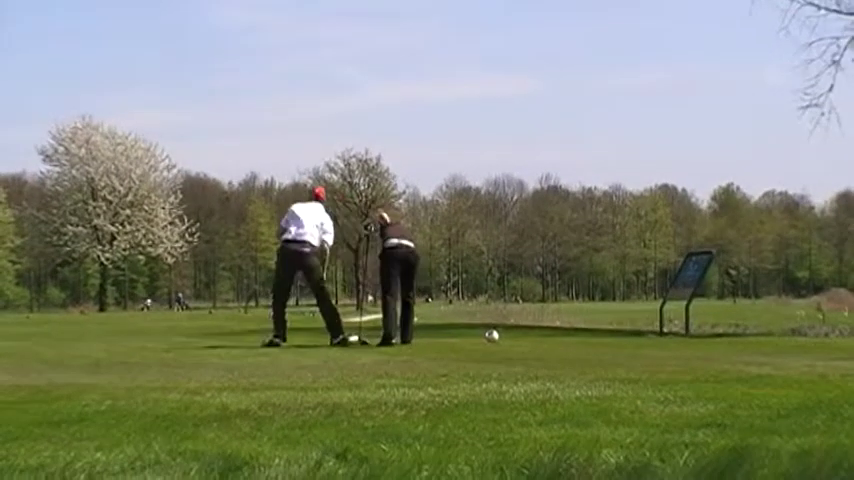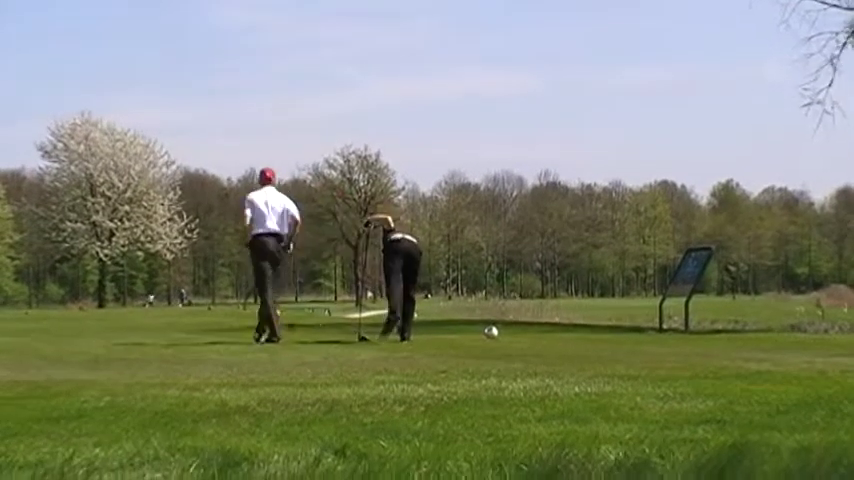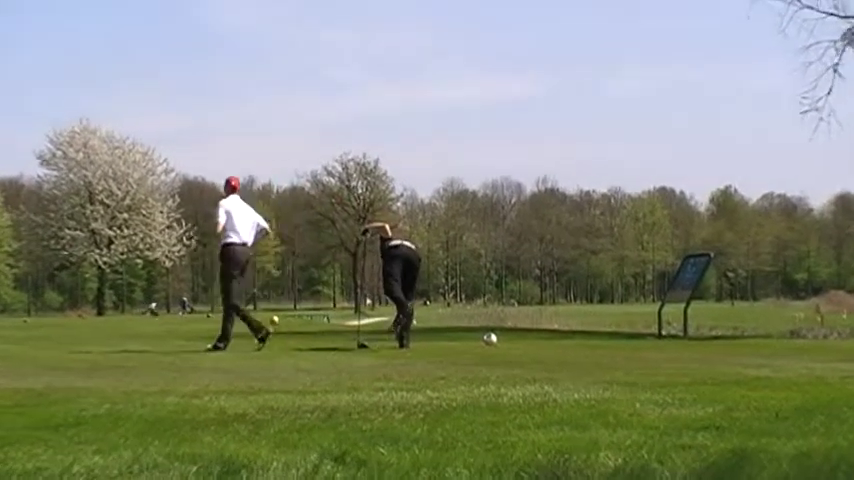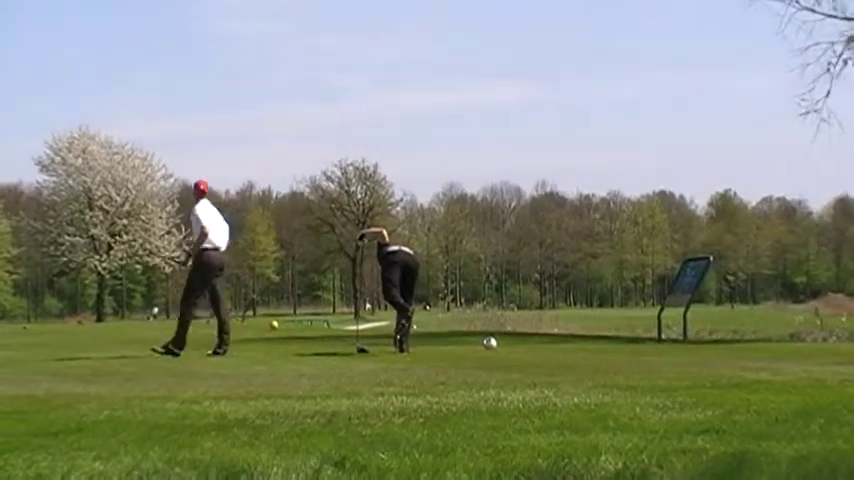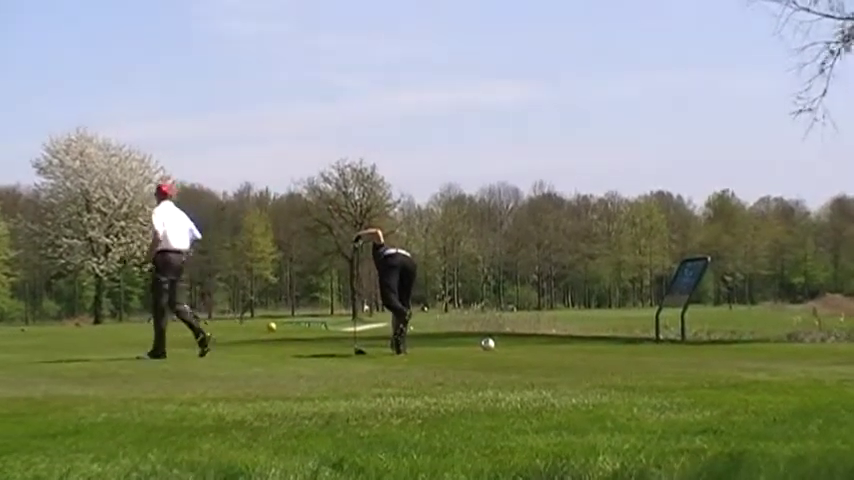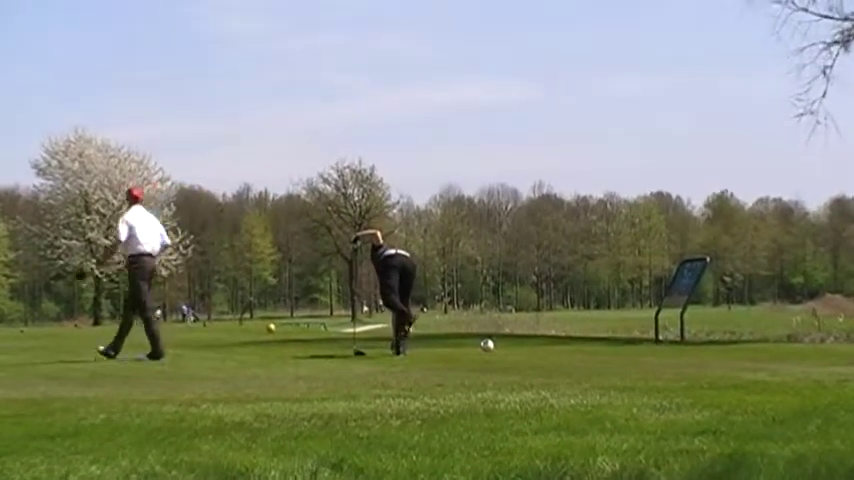
dt=0.4s
person 1, frame 1
left shoulder: (296, 207)
right shoulder: (325, 217)
left elbow: (280, 231)
right elbow: (325, 246)
right wrist: (323, 270)
left hip: (287, 249)
right hip: (307, 251)
left knee: (279, 295)
right knee: (321, 294)
left ankle: (278, 336)
right ankle: (337, 335)
person 1, frame 2
left shoulder: (252, 197)
right shoulder: (284, 199)
left elbow: (247, 223)
right elbow: (297, 220)
left wrist: (249, 237)
right wrist: (290, 241)
left hip: (260, 242)
right hip: (278, 243)
left knee: (265, 288)
right knee: (267, 287)
left ankle: (273, 333)
right ankle: (263, 328)
person 1, frame 3
left shoulder: (224, 203)
right shoulder: (247, 208)
left elbow: (219, 229)
right elbow: (266, 228)
left hip: (231, 251)
right hip: (245, 251)
left knee: (231, 300)
right knee: (230, 298)
left ankle: (260, 330)
right ankle: (223, 340)
person 1, frame 4
left shoulder: (199, 208)
right shoulder: (215, 211)
left elbow: (206, 231)
right elbow: (226, 238)
left wrist: (193, 253)
left hip: (205, 256)
right hip: (219, 257)
left knee: (189, 301)
right knee: (217, 302)
left ankle: (175, 345)
right ankle: (223, 344)
person 1, frame 5
left shoulder: (159, 211)
right shoulder: (180, 213)
left elbow: (158, 236)
right elbow: (196, 236)
left wrist: (148, 258)
left hip: (164, 257)
right hip: (179, 258)
left knee: (159, 305)
right knee: (174, 303)
left ankle: (159, 349)
right ankle: (200, 334)
person 1, frame 6
left shoulder: (128, 217)
right shoulder: (151, 217)
left elbow: (119, 242)
right elbow: (166, 243)
left hip: (138, 263)
right hip: (151, 262)
left knee: (145, 308)
right knee: (130, 306)
left ankle: (157, 350)
right ankle: (115, 348)
person 2, frame 1
left shoulder: (388, 225)
right shoulder: (408, 236)
left elbow: (383, 215)
left hip: (392, 250)
right hip: (411, 252)
left knee: (390, 294)
right knee: (408, 296)
left ankle: (389, 335)
right ankle: (407, 337)
person 2, frame 2
left shoulder: (390, 233)
left elbow: (388, 219)
left wrist: (370, 220)
left hip: (396, 245)
right hip: (414, 248)
left knee: (393, 282)
right knee: (410, 293)
left ankle: (394, 313)
right ankle: (406, 333)
person 2, frame 3
left shoulder: (387, 242)
left elbow: (385, 227)
left wrist: (368, 228)
left hip: (394, 252)
right hip: (413, 255)
left knee: (391, 285)
right knee: (408, 297)
left ankle: (403, 305)
right ankle: (404, 339)
person 2, frame 4
left shoulder: (385, 248)
left elbow: (382, 232)
right elbow: (403, 302)
left wrist: (364, 234)
left hip: (393, 258)
right hip: (412, 260)
left knee: (390, 290)
right knee: (407, 300)
left ankle: (405, 309)
right ankle: (403, 343)
person 2, frame 5
left shoulder: (380, 250)
left elbow: (377, 232)
left wrist: (359, 236)
left hip: (391, 261)
right hip: (409, 262)
left knee: (388, 295)
right knee: (404, 302)
left ankle: (403, 313)
right ankle: (400, 344)
person 2, frame 6
left shoulder: (378, 251)
left elbow: (377, 233)
left wrist: (358, 236)
left hip: (391, 262)
right hip: (409, 262)
left knee: (388, 296)
right knee: (403, 302)
left ankle: (407, 316)
right ankle: (400, 345)
